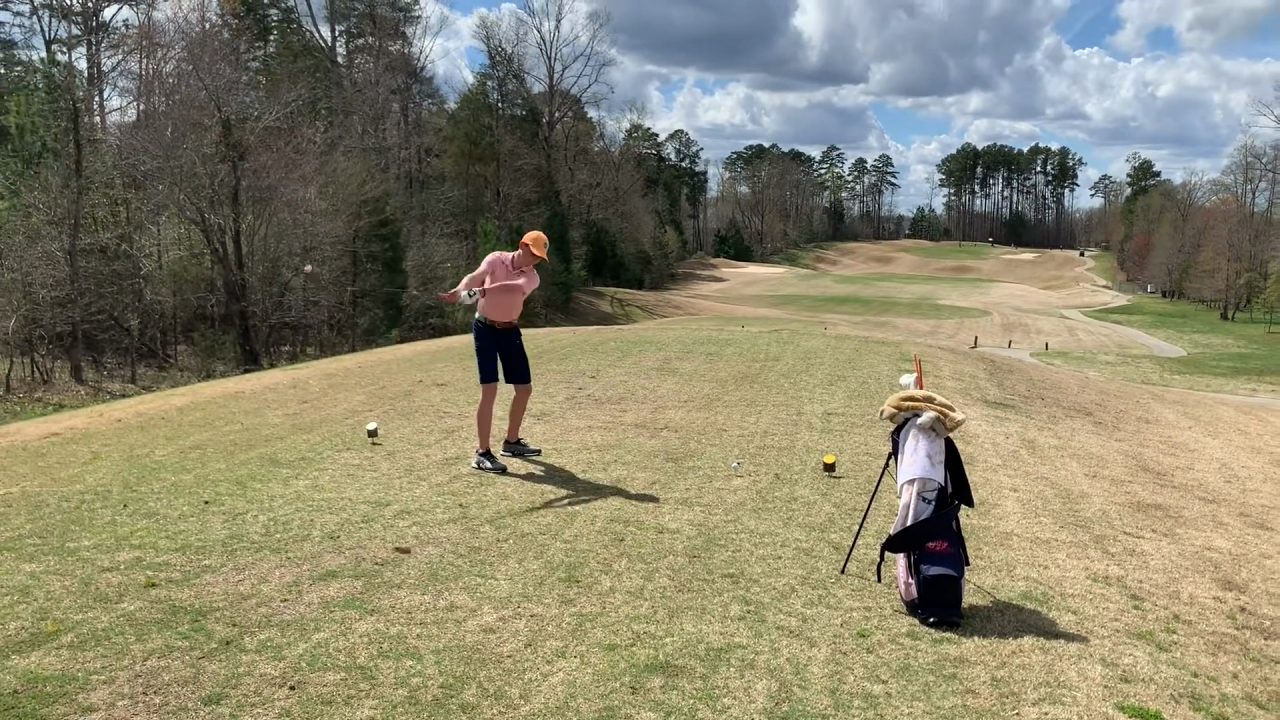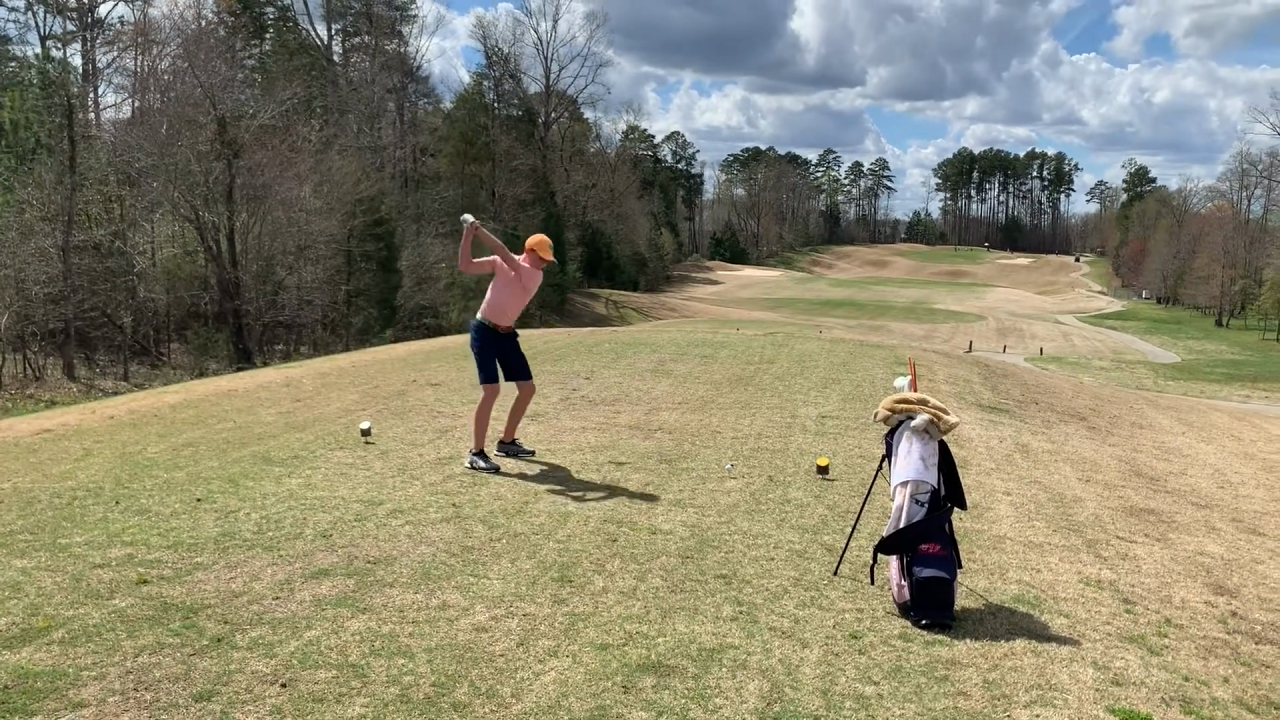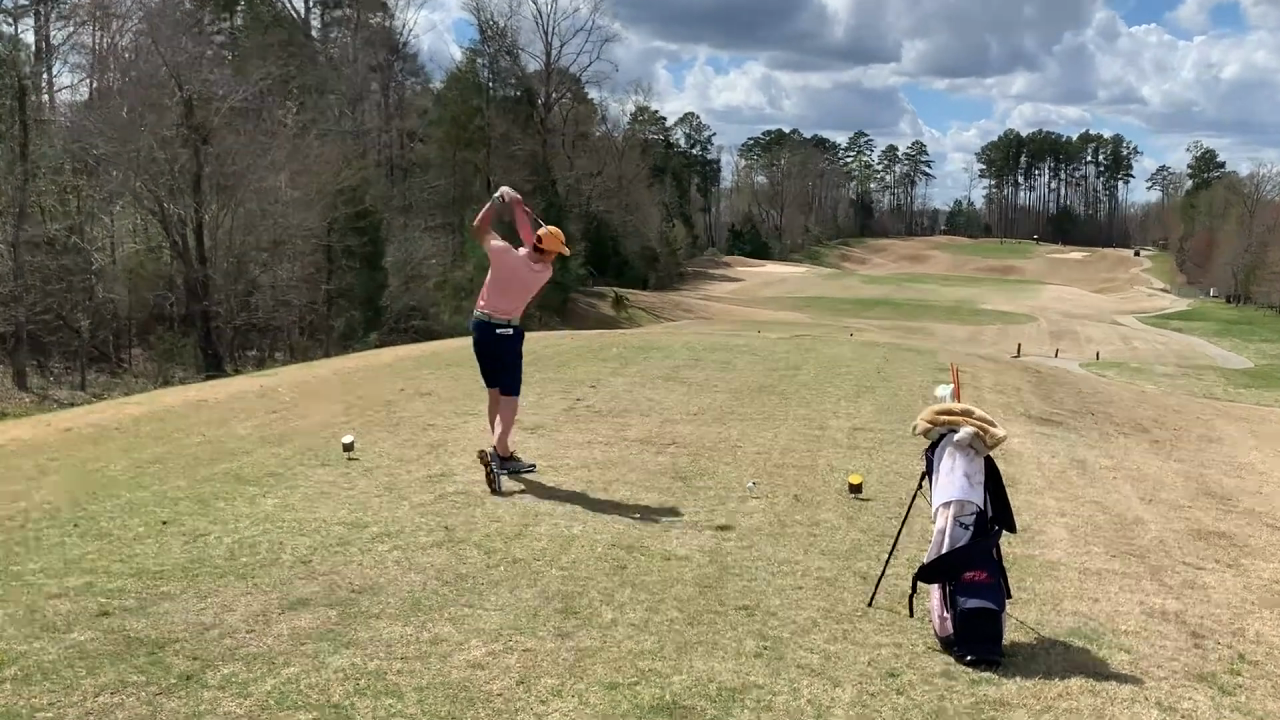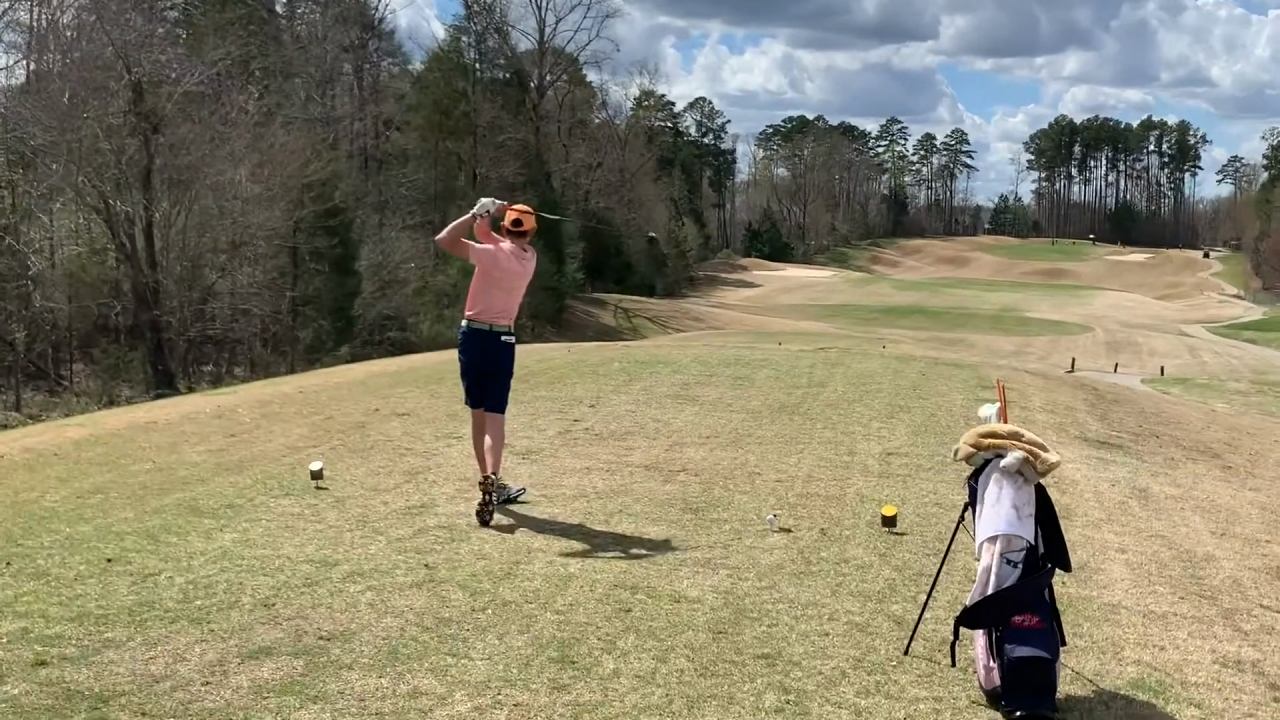
dt=0.5s
person 1, frame 1
left shoulder: (532, 278)
right shoulder: (496, 259)
left elbow: (508, 287)
right elbow: (475, 277)
left wrist: (479, 292)
right wrist: (459, 290)
left hip: (510, 332)
right hip: (486, 326)
left knee: (524, 389)
right knee: (489, 390)
left ankle: (512, 441)
right ankle: (482, 453)
person 1, frame 2
left shoulder: (534, 277)
right shoulder: (504, 261)
left elbow: (501, 251)
right elbow: (464, 266)
left wrist: (477, 229)
right wrist: (468, 232)
left hip: (506, 334)
right hip: (484, 332)
left knee: (527, 390)
right knee: (491, 391)
left ankle: (508, 442)
right ankle: (476, 453)
person 1, frame 3
left shoulder: (504, 254)
right shoulder: (544, 271)
left elbow: (478, 230)
right elbow: (526, 234)
left wrist: (498, 199)
right wrist: (517, 205)
left hip: (480, 327)
right hip: (506, 333)
left knee: (495, 394)
right knee: (508, 400)
left ankle: (502, 454)
right ankle: (497, 452)
person 1, frame 4
left shoulder: (493, 255)
right shoulder: (530, 257)
left elbow: (444, 240)
right elbow: (483, 233)
left wrist: (476, 213)
left hip: (474, 336)
right hip: (502, 340)
left knee: (478, 415)
right knee: (494, 415)
